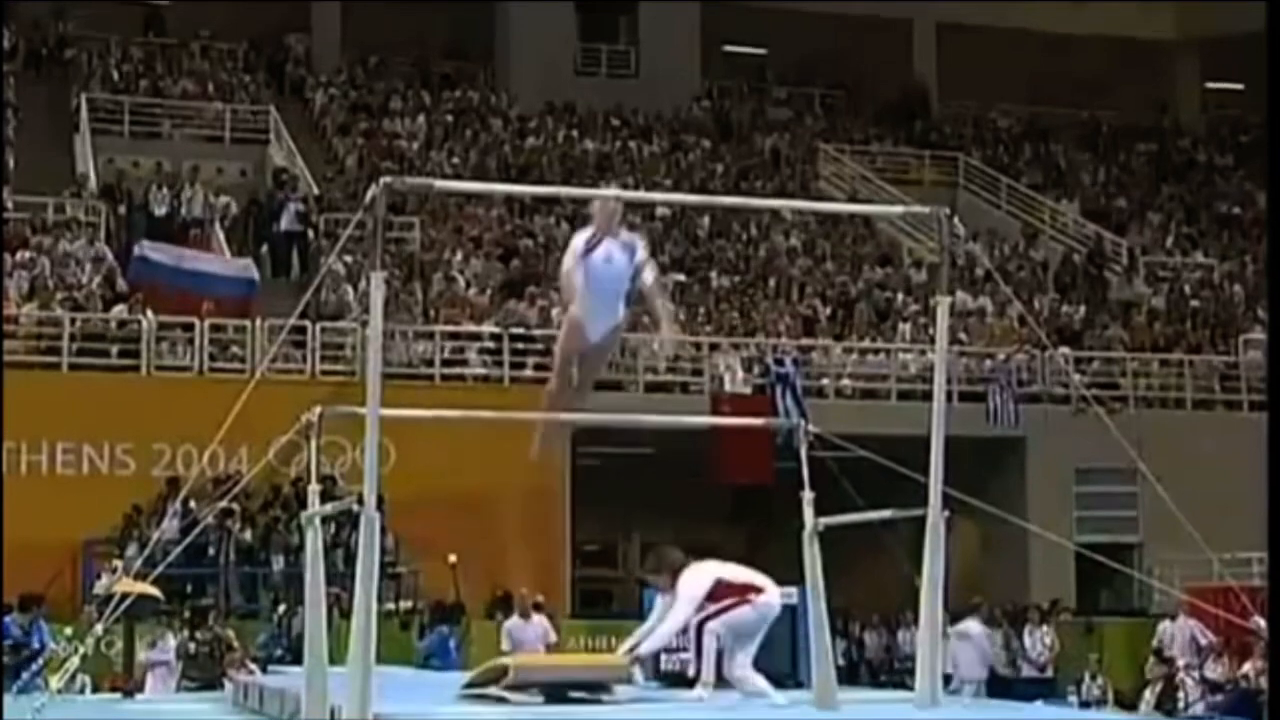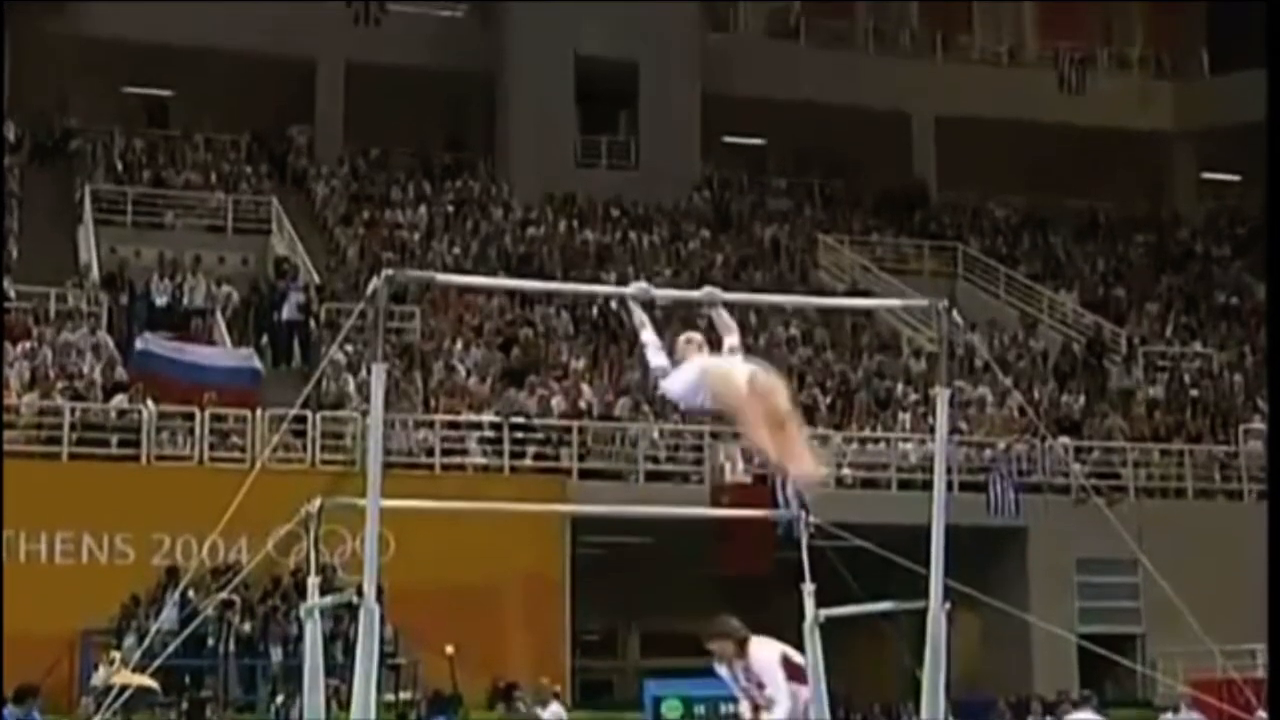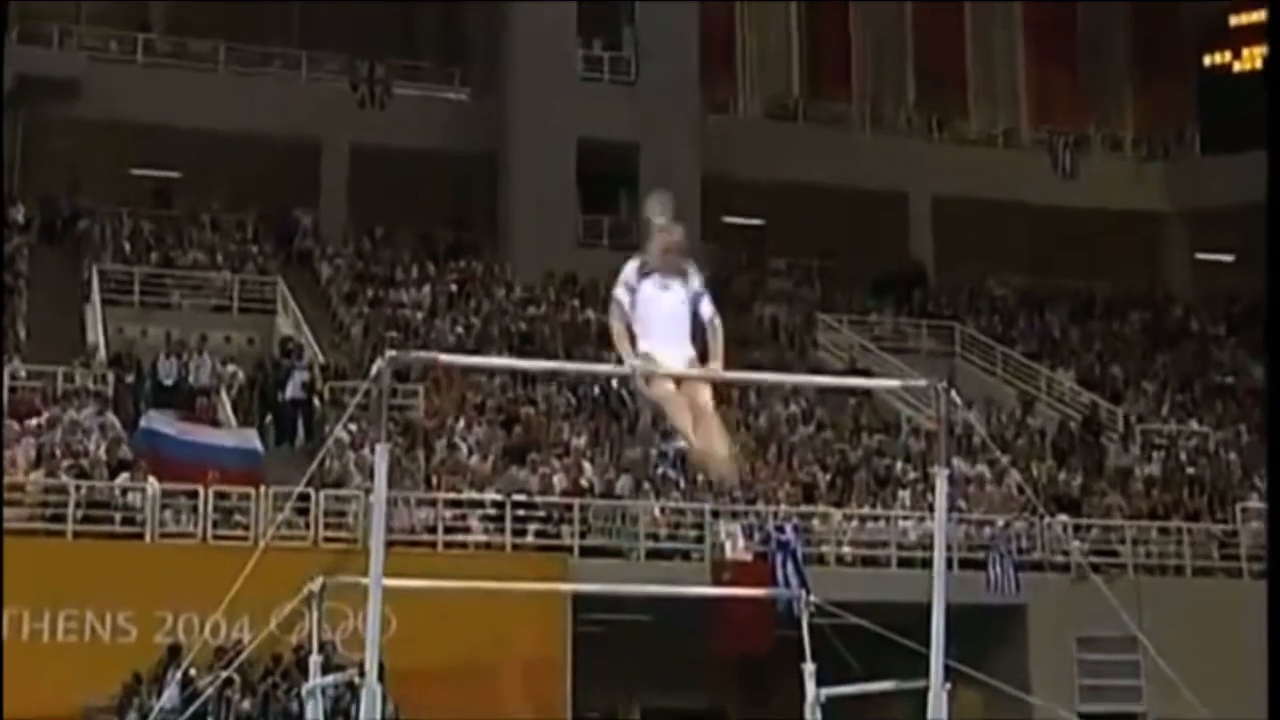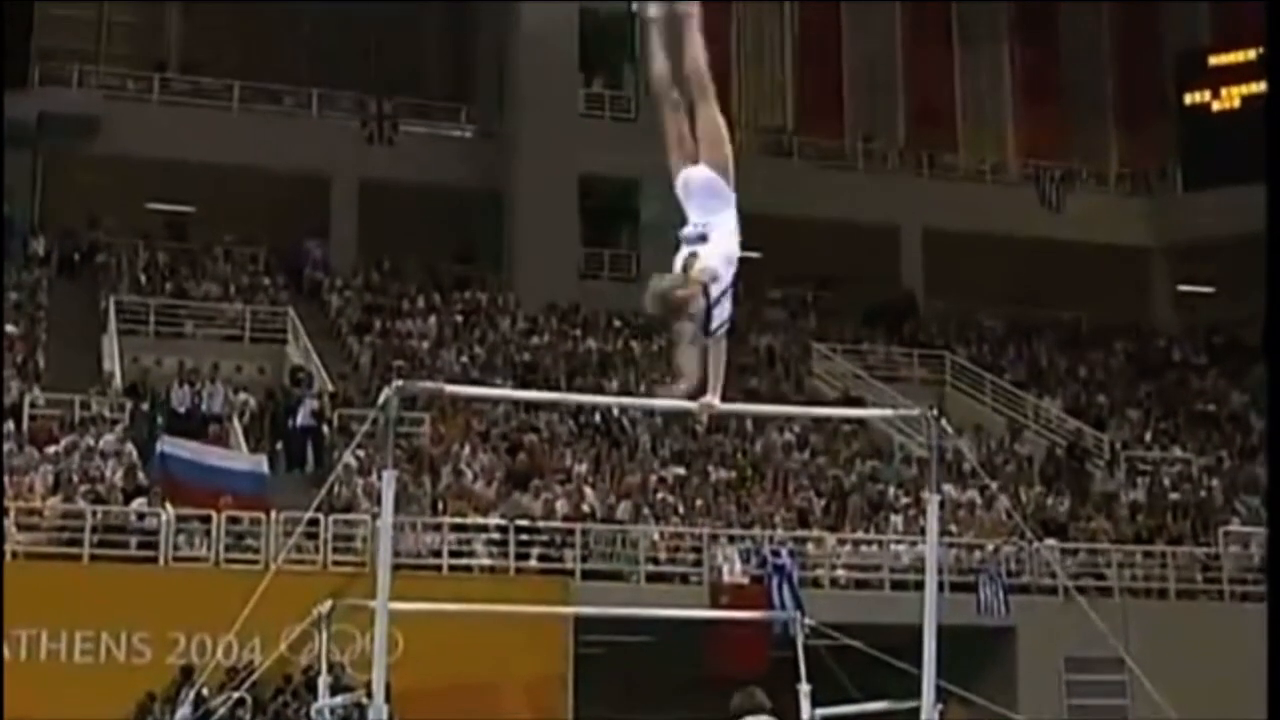
dt=1s
person 1, frame 1
left shoulder: (632, 245)
right shoulder: (583, 239)
left elbow: (649, 279)
right elbow: (568, 269)
left wrist: (664, 317)
right wrist: (571, 299)
left hip: (610, 325)
right hip: (580, 320)
left knee: (583, 385)
right knee: (561, 382)
right ankle: (543, 432)
person 1, frame 2
left shoulder: (723, 360)
right shoulder: (671, 379)
left elbow: (733, 337)
right elbow: (651, 343)
left wrist: (715, 307)
right wrist: (634, 303)
left ankle: (801, 458)
right ankle: (790, 461)
person 1, frame 3
left shoulder: (691, 278)
right shoulder: (633, 272)
left elbow: (712, 322)
right elbow: (617, 320)
left wrist: (716, 362)
right wrist: (629, 359)
left hip: (687, 361)
right hip: (652, 361)
left knee: (704, 409)
right knee: (674, 401)
person 1, frame 4
left shoulder: (715, 280)
right shoulder: (688, 281)
left elbow: (718, 335)
left wrist: (702, 386)
right wrist: (687, 378)
left hip: (710, 189)
right hip: (700, 187)
left knee: (701, 95)
right knee: (669, 98)
